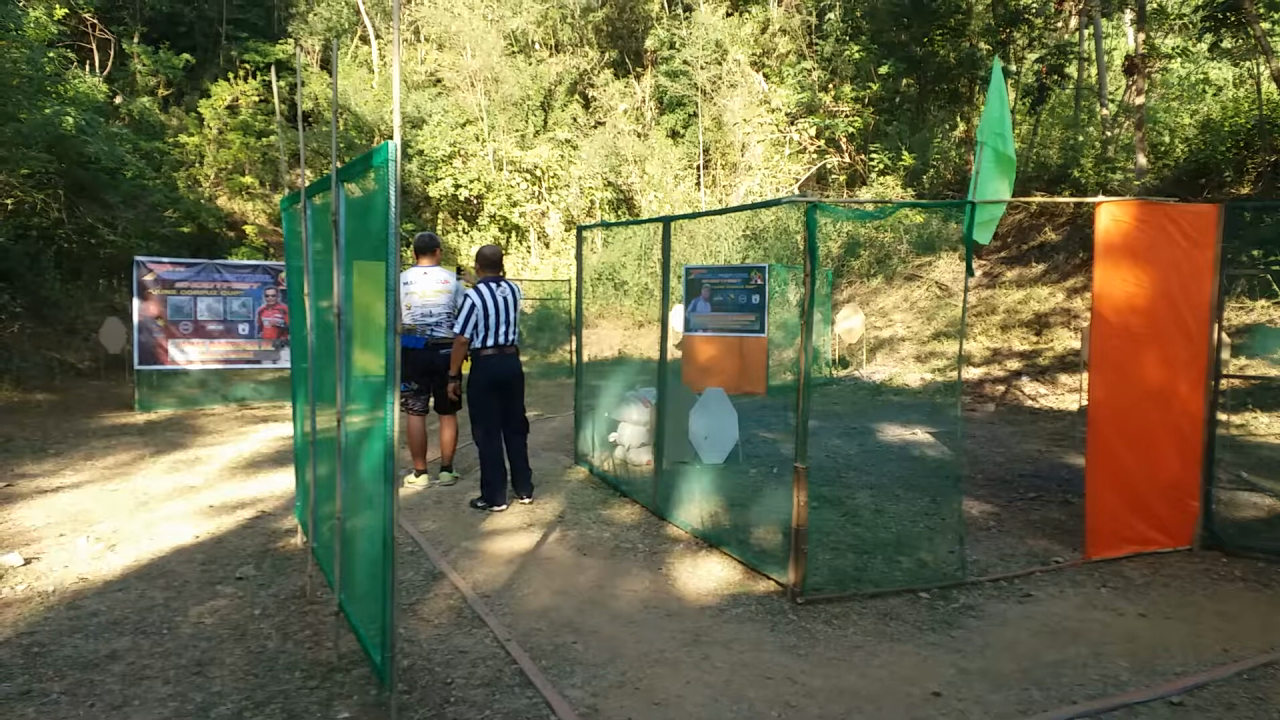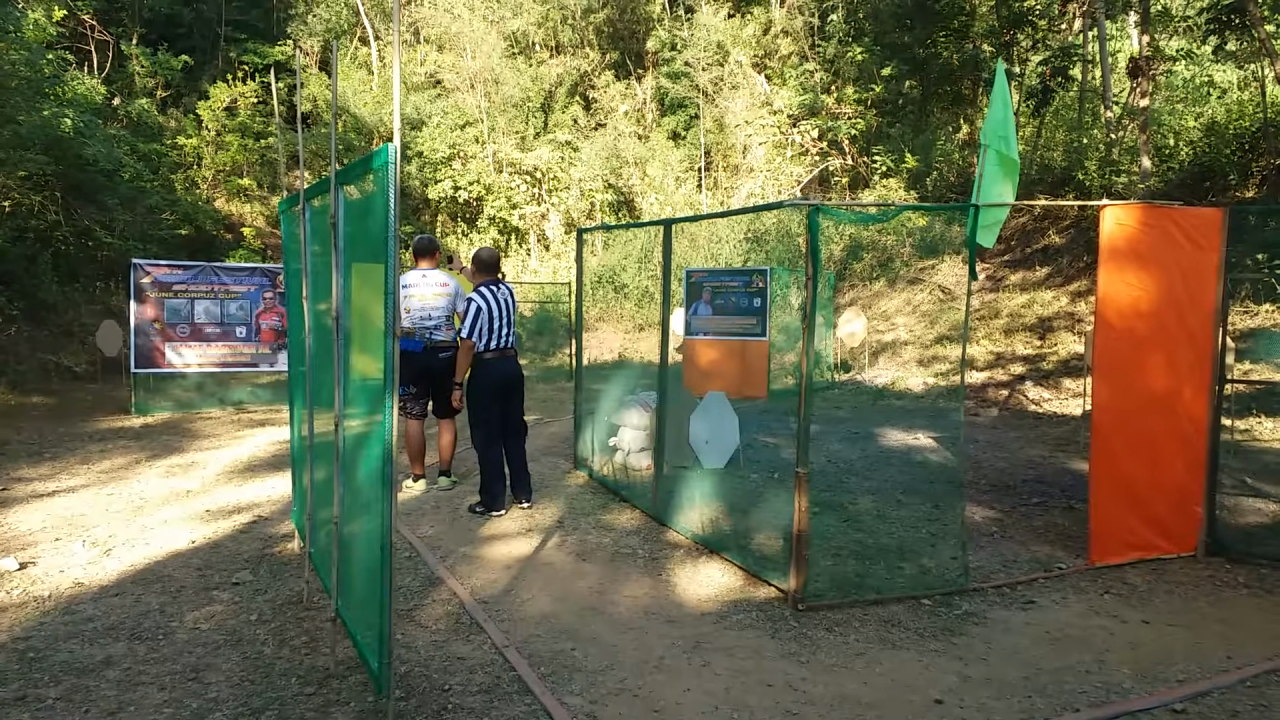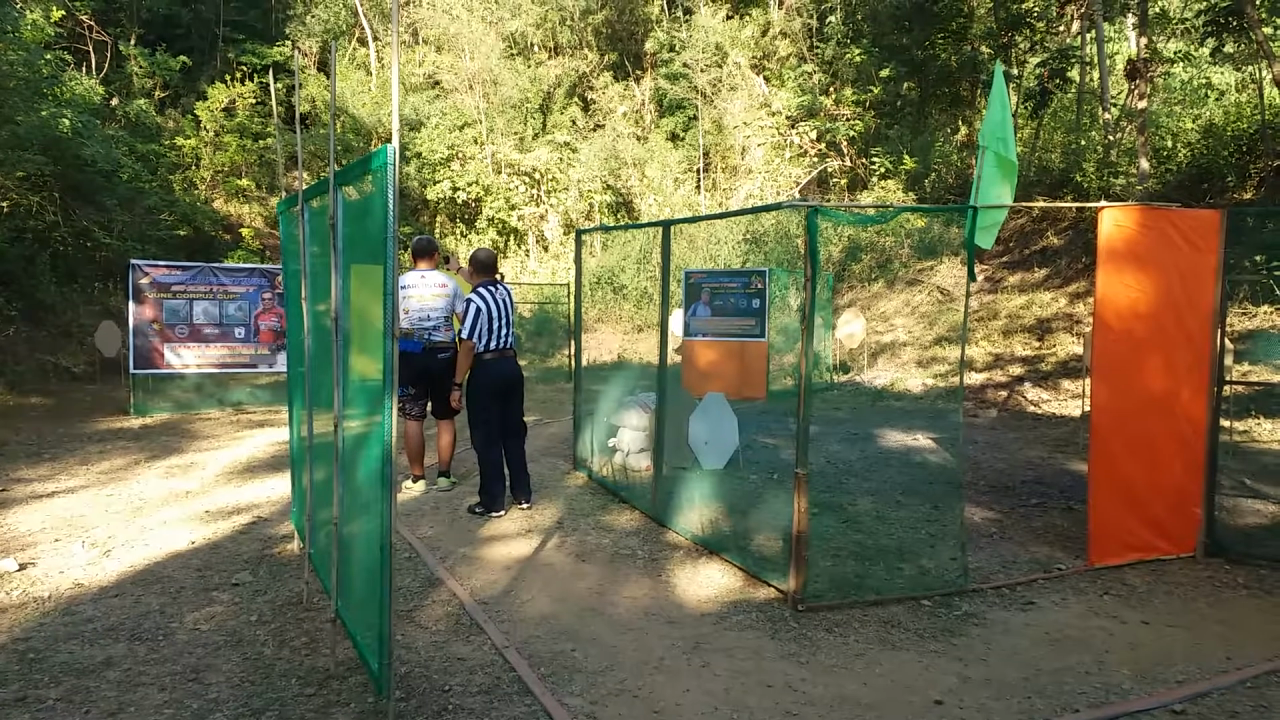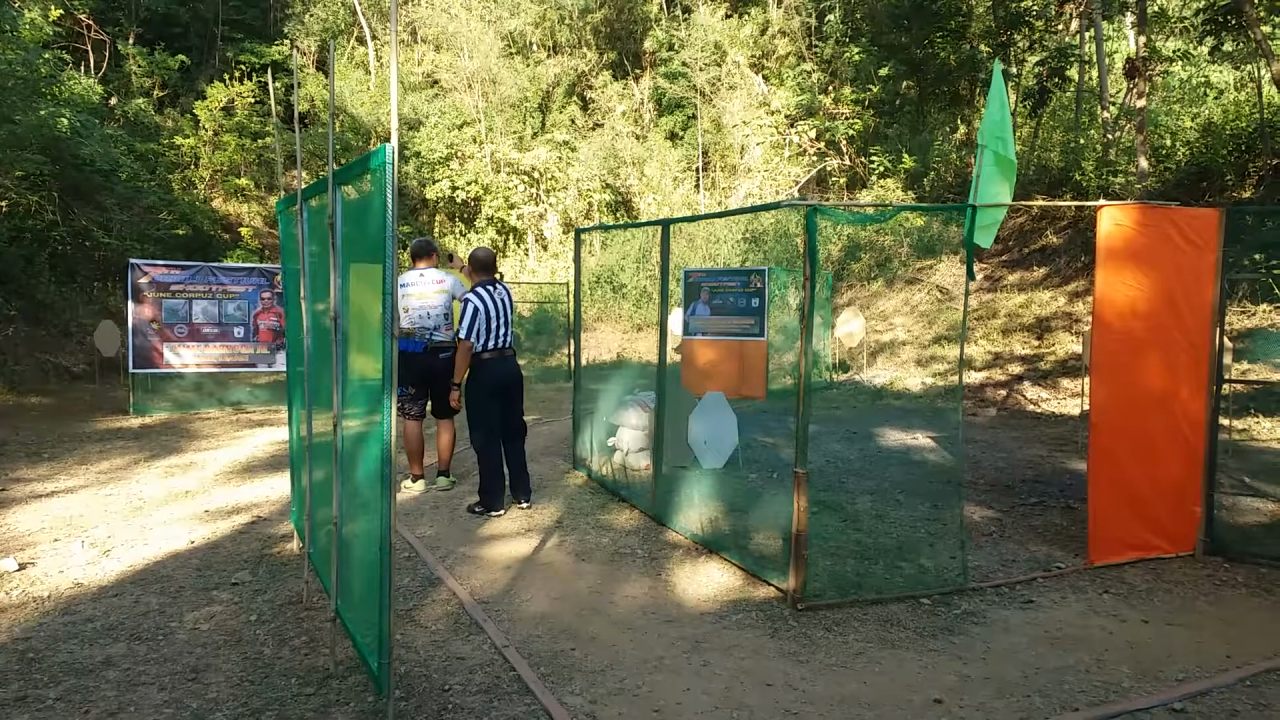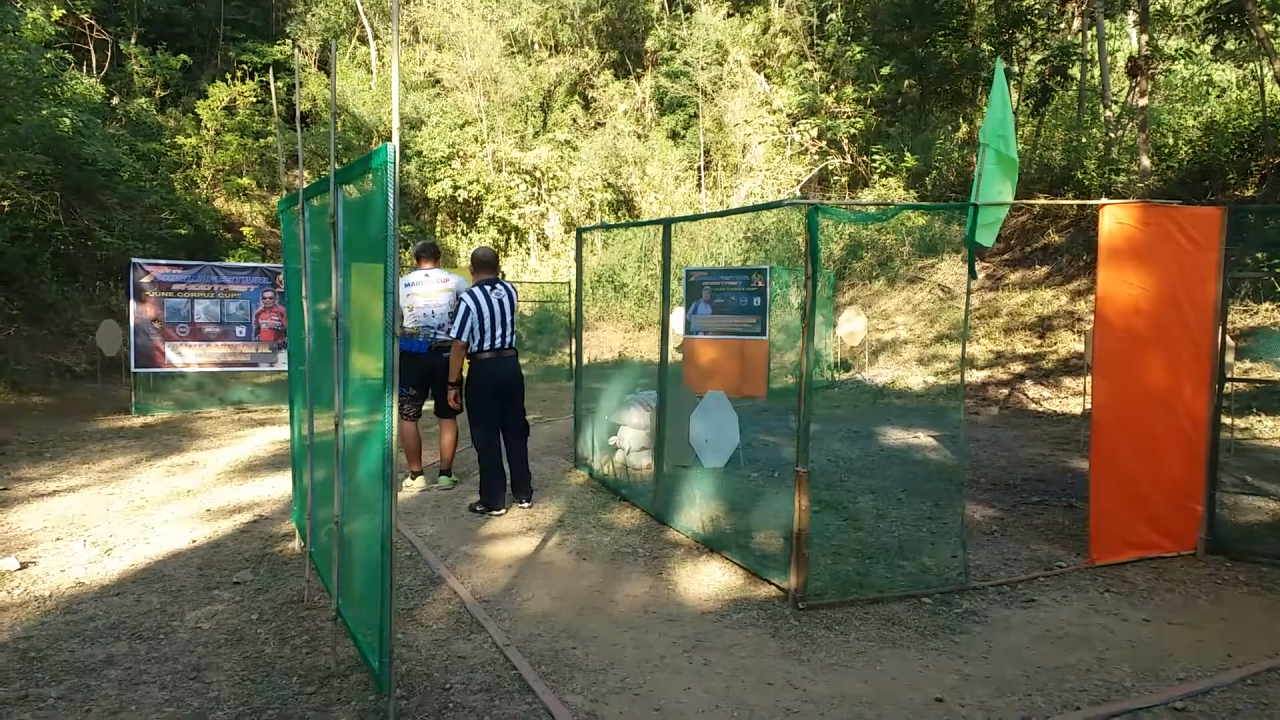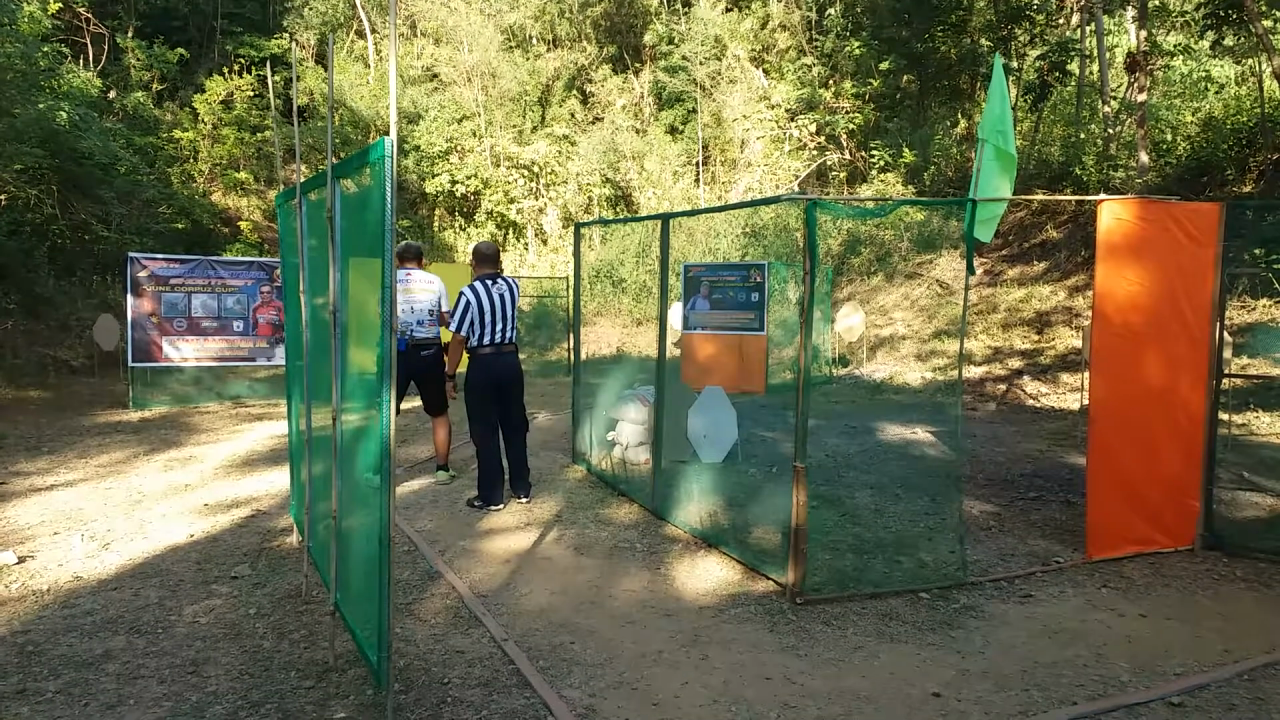
dt=0.4s
person 1, frame 1
left shoulder: (473, 296)
right shoulder: (514, 290)
left elbow: (462, 340)
left wrist: (453, 376)
left hip: (486, 367)
right hip: (512, 363)
left knee: (488, 433)
right knee: (516, 428)
left ankle: (495, 497)
right ankle: (524, 489)
person 1, frame 2
left shoulder: (475, 299)
right shoulder: (507, 291)
left elbow: (468, 345)
left wrist: (458, 385)
left hip: (486, 370)
right hip: (511, 366)
left knee: (487, 438)
right knee: (514, 432)
left ankle: (493, 502)
right ankle: (523, 494)
person 1, frame 3
left shoulder: (474, 300)
right shoulder: (505, 292)
left elbow: (468, 345)
left wrist: (457, 385)
left hip: (486, 372)
right hip: (511, 366)
left knee: (487, 438)
right knee: (513, 432)
left ankle: (493, 502)
right ankle: (522, 494)
person 1, frame 4
left shoulder: (472, 300)
right shoulder: (505, 291)
left elbow: (466, 346)
left wrist: (456, 385)
left hip: (485, 371)
right hip: (510, 366)
left knee: (486, 437)
right knee: (514, 431)
left ankle: (492, 502)
right ankle: (522, 494)
person 1, frame 5
left shoulder: (468, 298)
right shoulder: (510, 291)
left elbow: (459, 345)
left wrist: (453, 384)
right wrist: (492, 278)
left hip: (484, 371)
right hip: (510, 366)
left knee: (486, 437)
right knee: (516, 430)
left ankle: (493, 501)
right ankle: (523, 494)
person 1, frame 6
left shoulder: (469, 293)
right shoulder: (512, 286)
left elbow: (459, 338)
left wrist: (450, 375)
right wrist: (494, 273)
left hip: (483, 366)
right hip: (510, 361)
left knee: (485, 433)
right knee: (515, 426)
left ankle: (491, 496)
right ankle: (522, 489)
person 2, frame 1
left shoulder: (402, 280)
right shoulder: (452, 279)
left hip: (414, 351)
right hip: (446, 350)
left knee: (416, 413)
right knee: (448, 413)
left ankle: (420, 472)
right ankle: (447, 470)
person 2, frame 2
left shoulder: (401, 283)
right shoulder: (451, 282)
left hip: (412, 354)
right hip: (444, 353)
left knee: (414, 417)
right knee: (446, 417)
left ankle: (418, 477)
right ankle: (445, 475)
person 2, frame 3
left shoulder: (400, 284)
right shoulder: (449, 283)
left hip: (411, 355)
right hip: (443, 354)
left knee: (413, 418)
right knee: (445, 418)
left ankle: (417, 478)
right ankle: (444, 475)
person 2, frame 4
left shoulder: (399, 283)
right shoulder: (447, 279)
left hip: (411, 354)
right hip: (443, 354)
left knee: (412, 418)
right knee: (445, 417)
left ankle: (417, 478)
right ankle: (443, 475)
person 2, frame 5
left shoulder: (403, 283)
right shoulder: (453, 280)
left hip: (413, 355)
right hip: (446, 354)
left knee: (408, 418)
right knee: (447, 417)
left ankle: (416, 475)
right ankle: (445, 474)
person 2, frame 6
right shoulder: (435, 282)
right elbow: (445, 319)
left hip: (397, 352)
right hip: (428, 352)
right knee: (439, 414)
right ankle: (443, 469)
